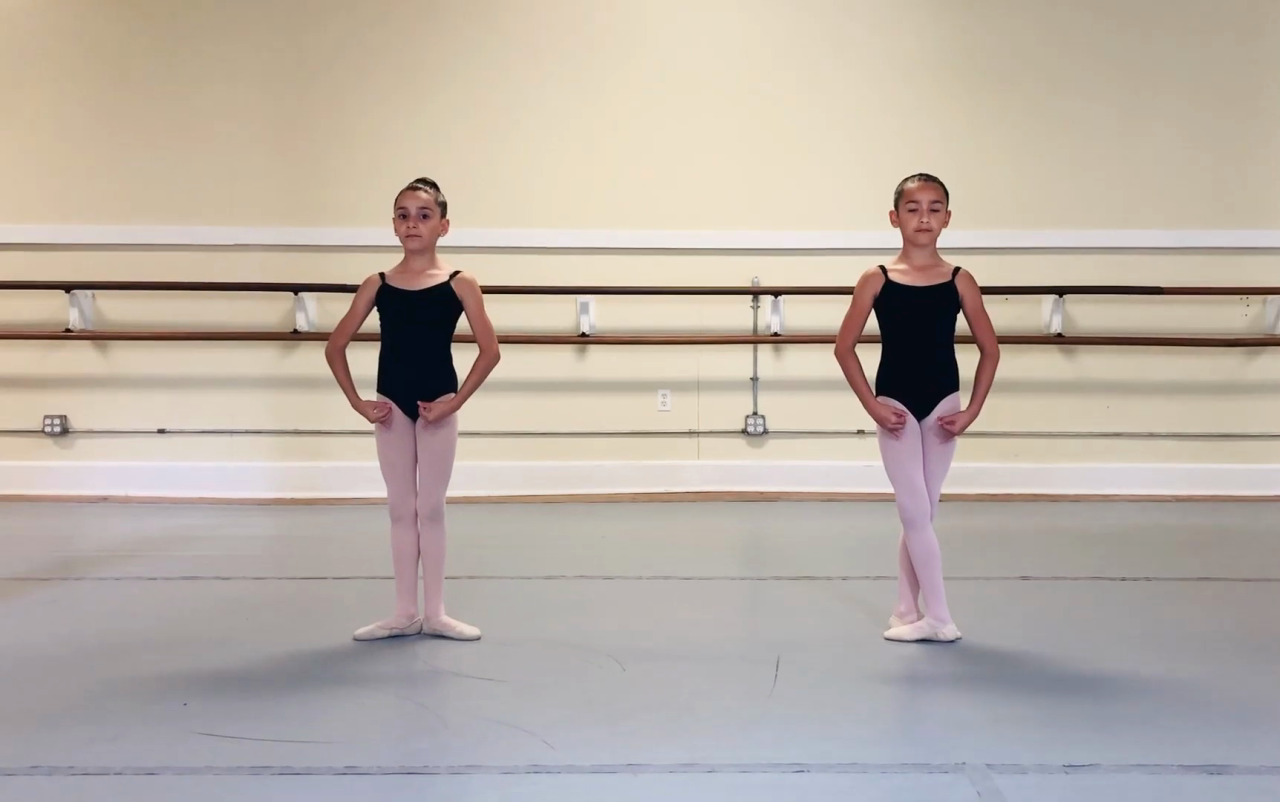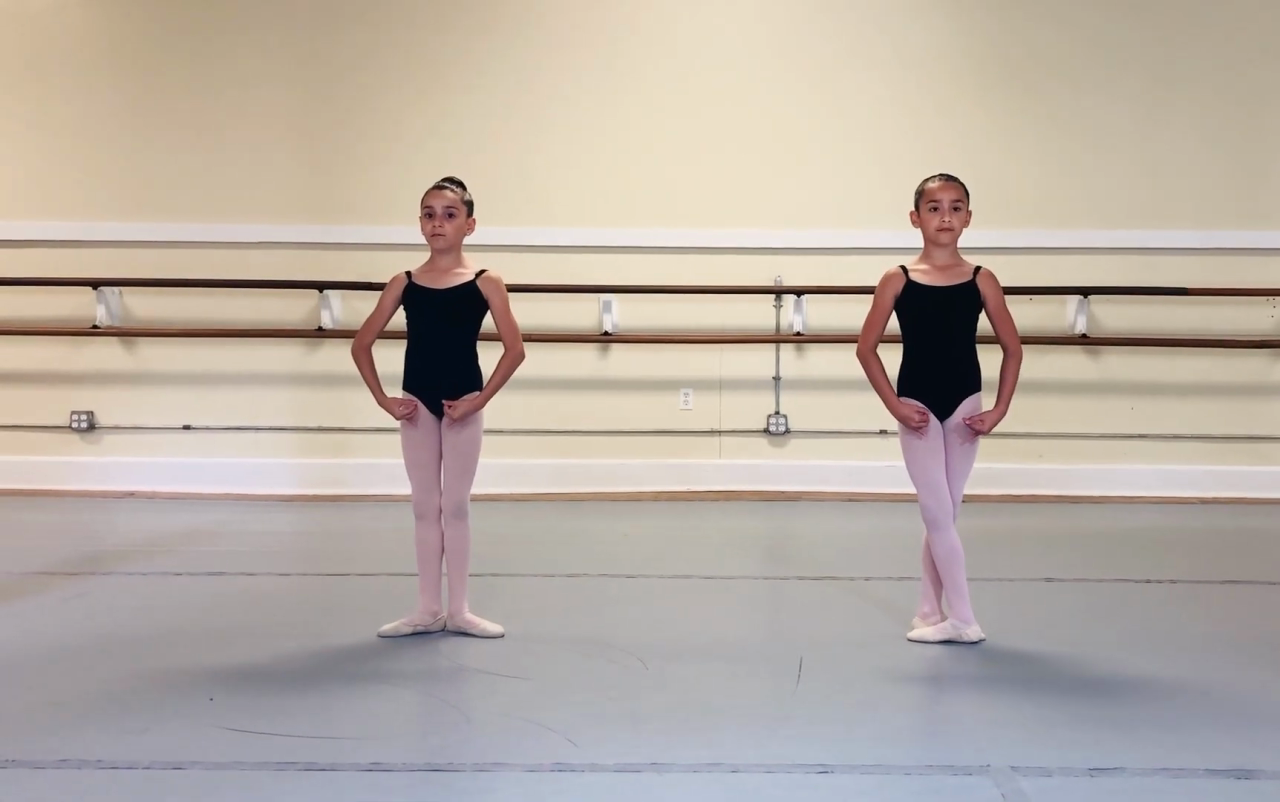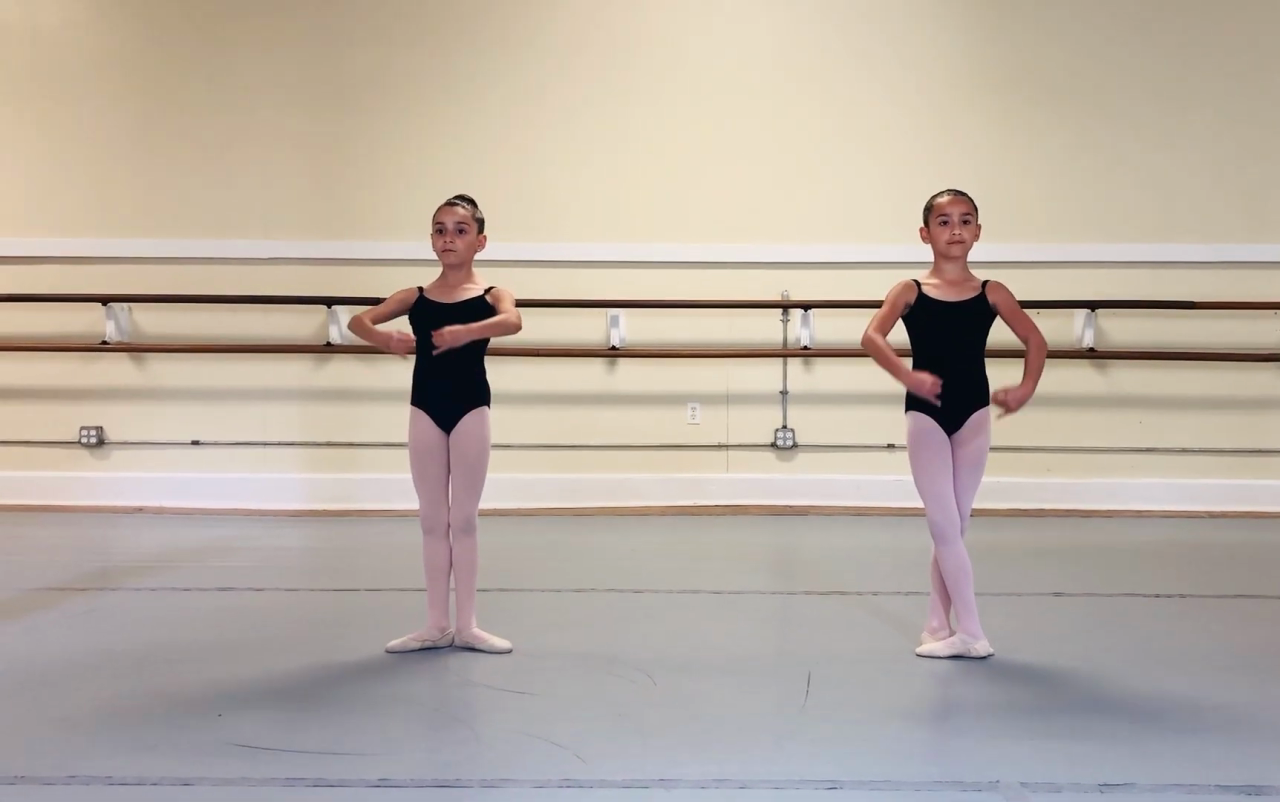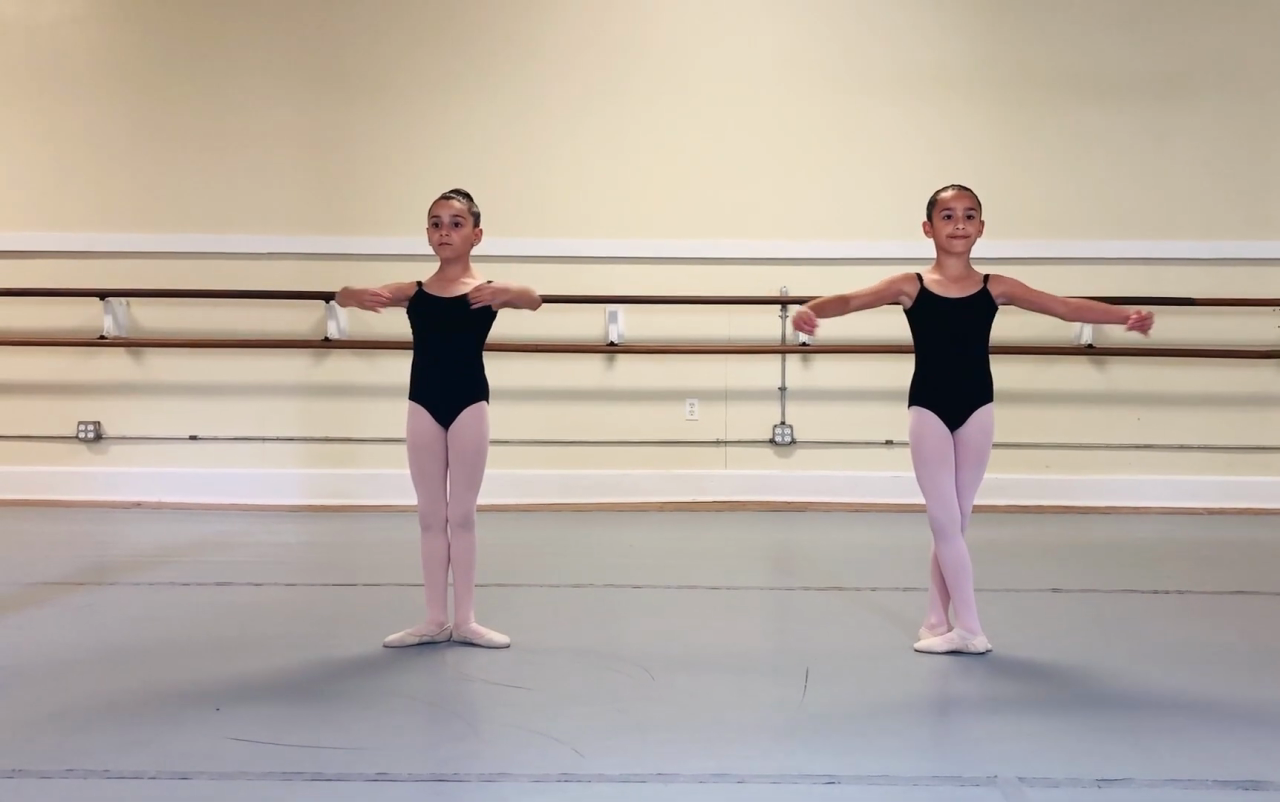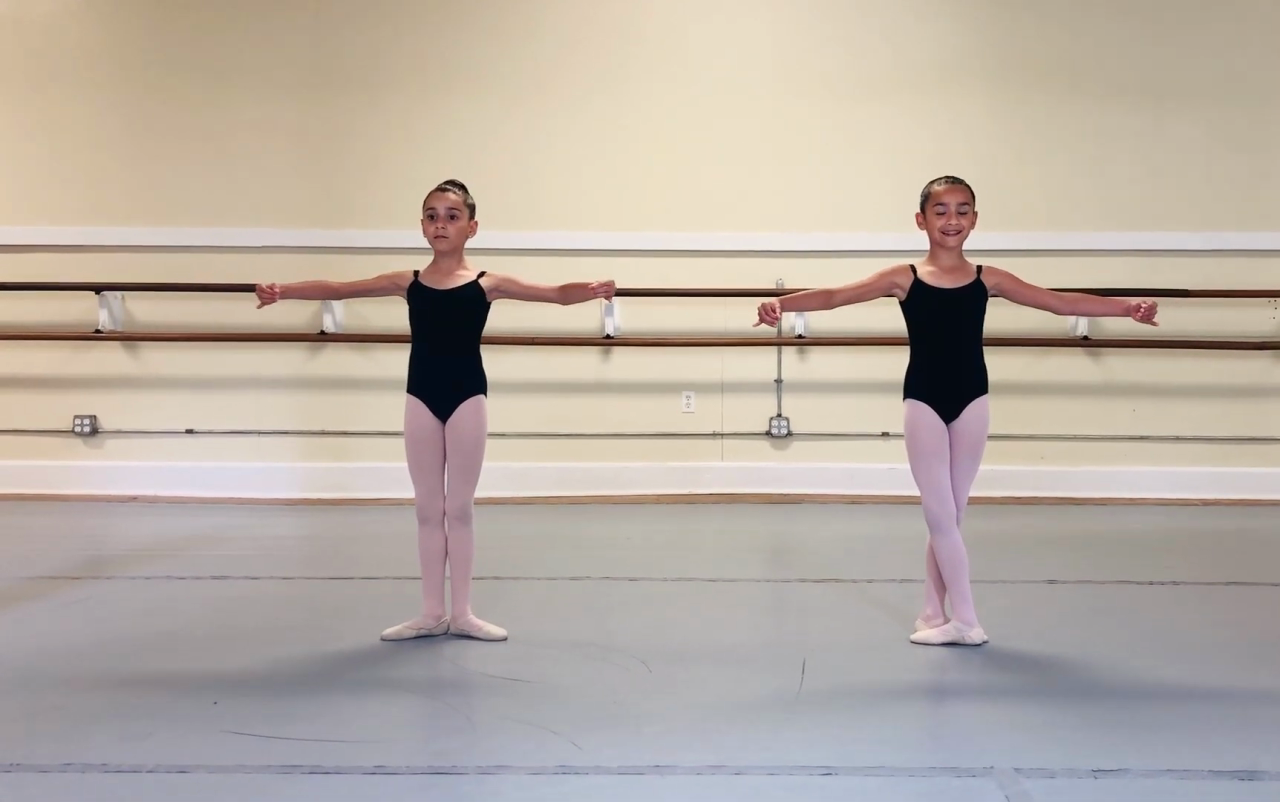
dt=1s
person 1, frame 1
left shoulder: (960, 280)
right shoulder: (876, 279)
left elbow: (989, 349)
right elbow: (844, 346)
left wrist: (972, 410)
right wrist: (871, 405)
left hip: (942, 403)
right hip: (895, 404)
left knee: (922, 515)
right knee: (915, 513)
left ankle: (906, 612)
right ankle: (938, 617)
person 1, frame 2
left shoulder: (981, 280)
right shoulder: (897, 280)
left elbow: (1012, 347)
right elbow: (866, 347)
left wrist: (1000, 408)
right wrist: (894, 405)
left hip: (964, 404)
right hip: (917, 405)
left knee: (944, 515)
right knee: (937, 514)
left ankle: (930, 613)
right ankle: (962, 618)
person 1, frame 3
left shoulder: (991, 293)
right shoulder: (910, 291)
left elbow: (1035, 340)
right elbow: (871, 336)
left wrist: (1027, 384)
right wrist: (906, 375)
left hip: (974, 415)
right hip: (926, 414)
left knee: (954, 527)
right knee: (944, 525)
left ankle: (939, 626)
right ankle: (970, 632)
person 1, frame 4
left shoulder: (995, 287)
right shoulder: (911, 286)
left elbow: (1065, 307)
right elbow: (850, 300)
left wrist: (1126, 314)
right wrist: (812, 310)
left hip: (977, 408)
right hip: (928, 408)
left knee: (955, 523)
right knee: (945, 521)
left ankle: (938, 622)
right ankle: (969, 628)
person 1, frame 5
left shoulder: (987, 279)
right shoulder: (903, 278)
left elbow: (1059, 301)
right elbow: (834, 296)
left wrist: (1127, 307)
right wrist: (781, 304)
left hip: (971, 400)
right hip: (923, 400)
left knee: (950, 515)
right knee: (940, 515)
left ankle: (933, 614)
right ankle: (964, 620)
person 2, frame 1
left shoulder: (459, 284)
right shoulder: (377, 285)
left elbow: (490, 351)
right elbow: (335, 347)
left wrist: (456, 402)
right wrist: (357, 402)
left hip: (437, 405)
right hip: (391, 406)
left knee: (432, 509)
right knee: (401, 510)
left ankle: (434, 613)
right ankle: (405, 612)
person 2, frame 2
left shoulder: (485, 283)
right shoulder: (404, 283)
left elbow: (515, 349)
right elbow: (361, 344)
left wrist: (482, 398)
right wrist: (383, 399)
left hip: (463, 403)
right hip: (417, 403)
left knee: (456, 506)
right knee: (425, 506)
left ankle: (458, 610)
right ankle: (428, 609)
person 2, frame 3
left shoulder: (491, 297)
right shoulder: (415, 297)
left elbow: (512, 322)
right elbow: (358, 320)
left wrist: (467, 333)
right wrist: (381, 337)
left hip: (470, 411)
right hip: (425, 411)
left knee: (463, 520)
right knee: (432, 520)
left ankle: (467, 625)
right ankle: (437, 624)
person 2, frame 4
left shoulder: (490, 291)
right shoulder: (412, 291)
left elbow: (532, 299)
right elbow: (350, 294)
left wrist: (509, 294)
right wrist: (360, 296)
left hip: (469, 404)
right hip: (423, 405)
left knee: (462, 515)
right knee: (430, 515)
left ankle: (465, 619)
right ankle: (435, 619)
person 2, frame 5
left shoulder: (486, 283)
right shoulder: (407, 283)
left elbow: (556, 293)
right elbow: (336, 288)
left wrist: (591, 290)
right wrist: (281, 289)
left hip: (467, 398)
right hip: (420, 399)
left knee: (460, 509)
right knee: (427, 509)
left ankle: (462, 612)
right ankle: (432, 612)
